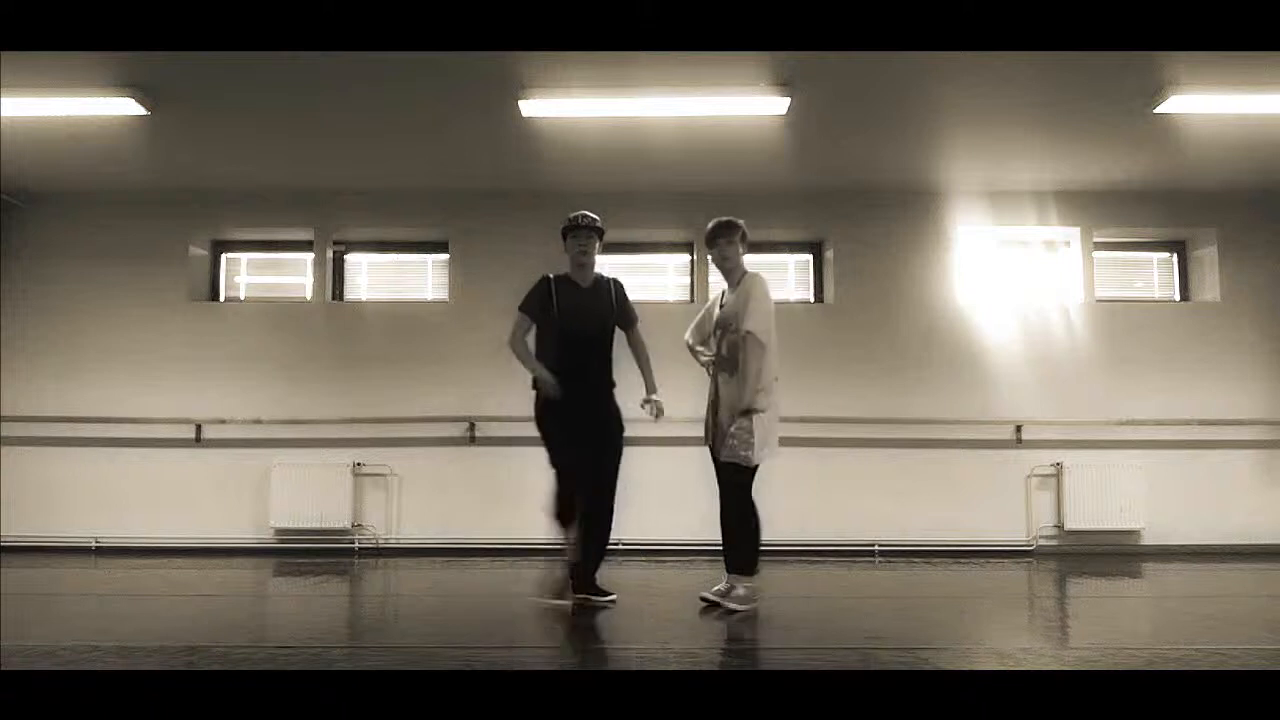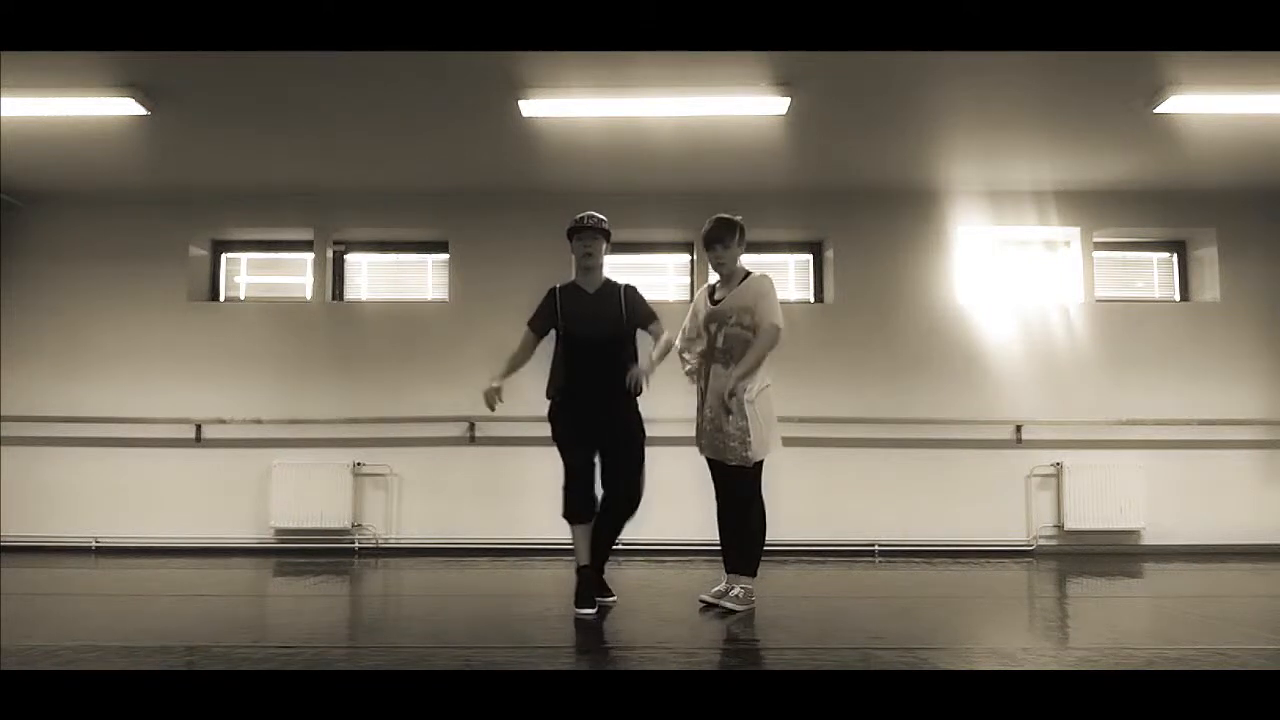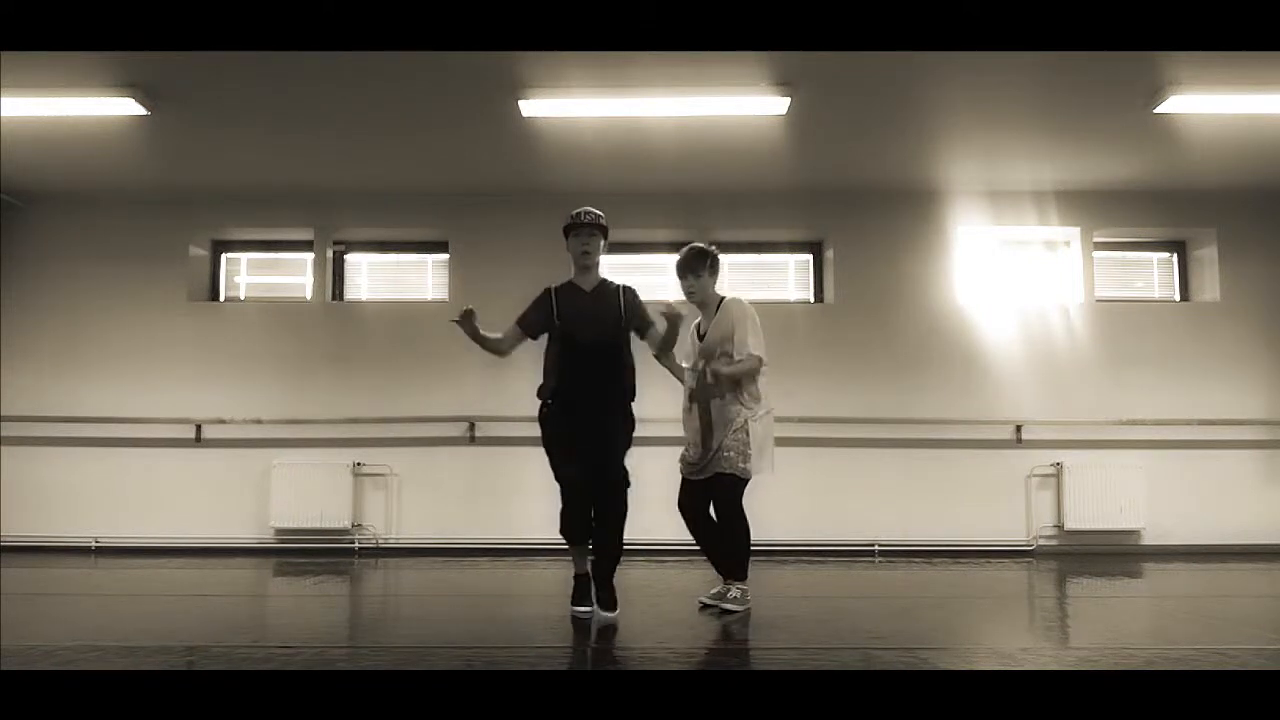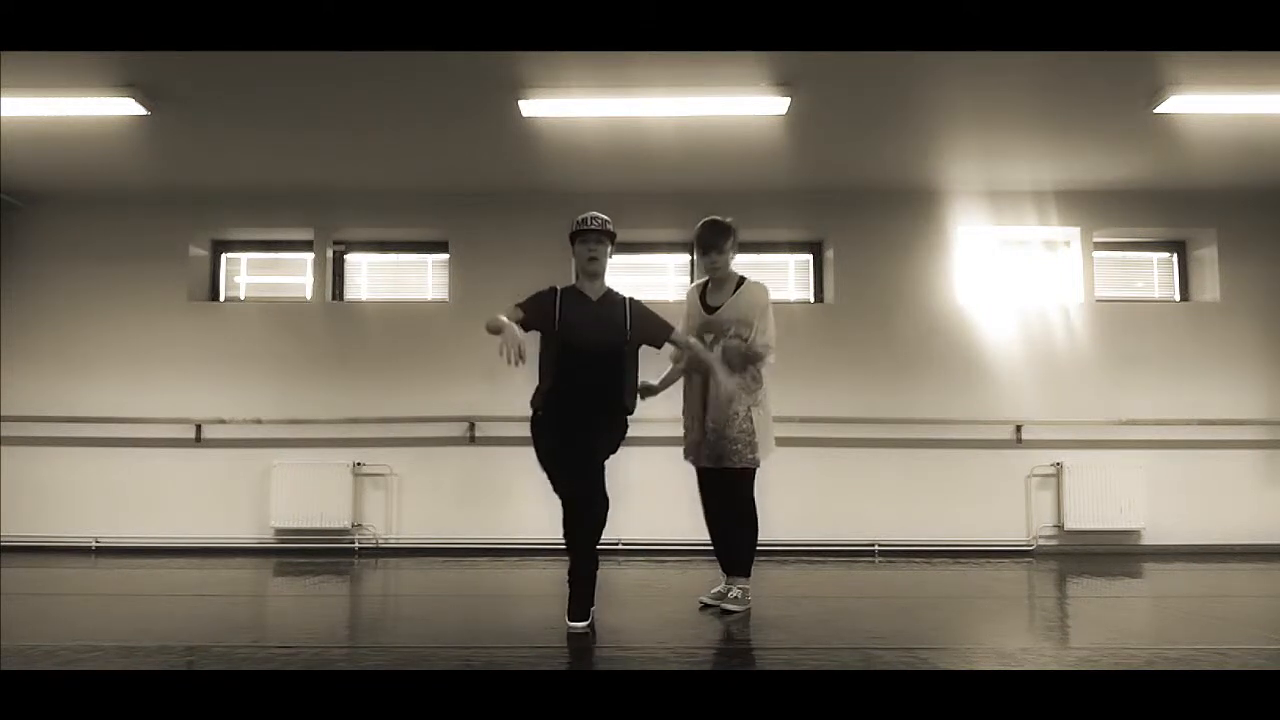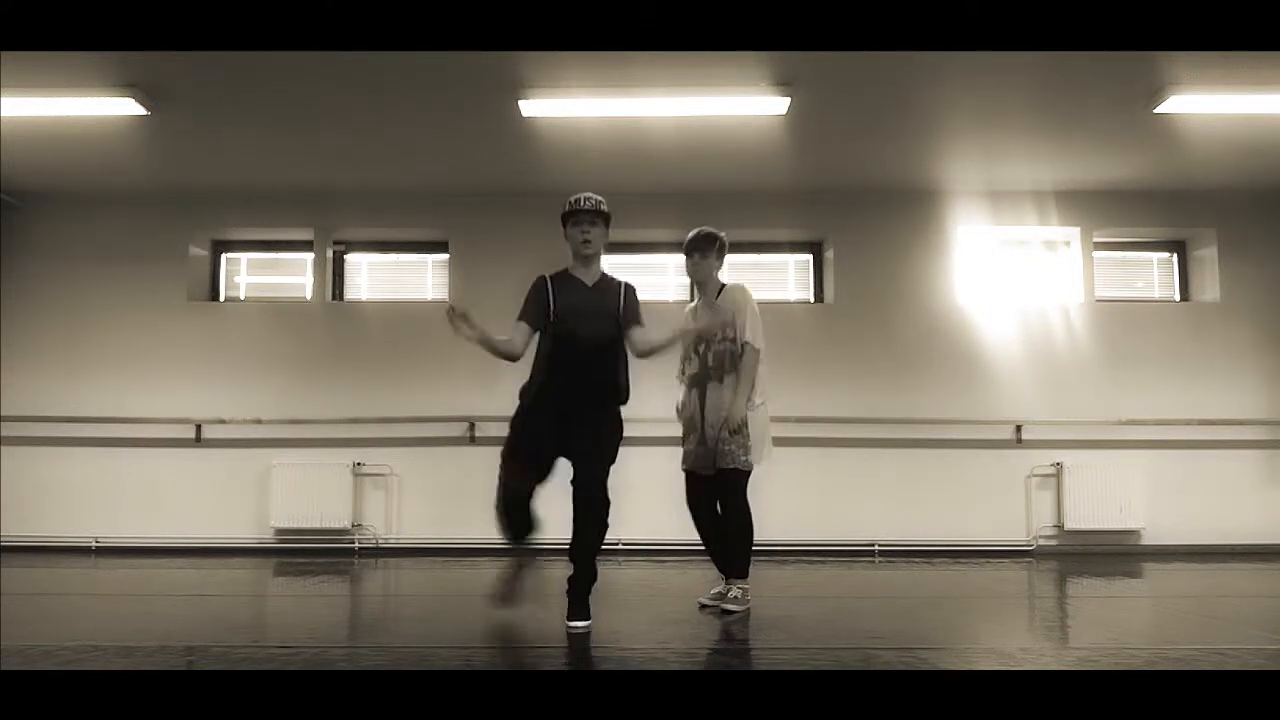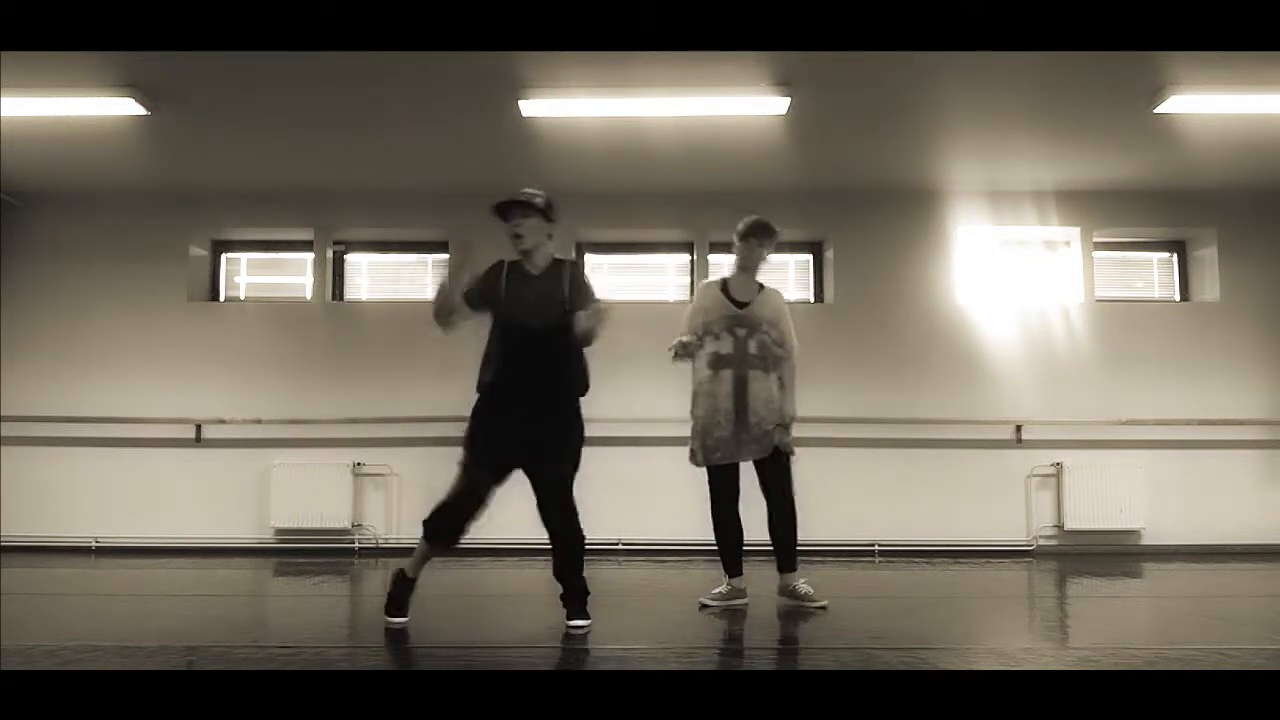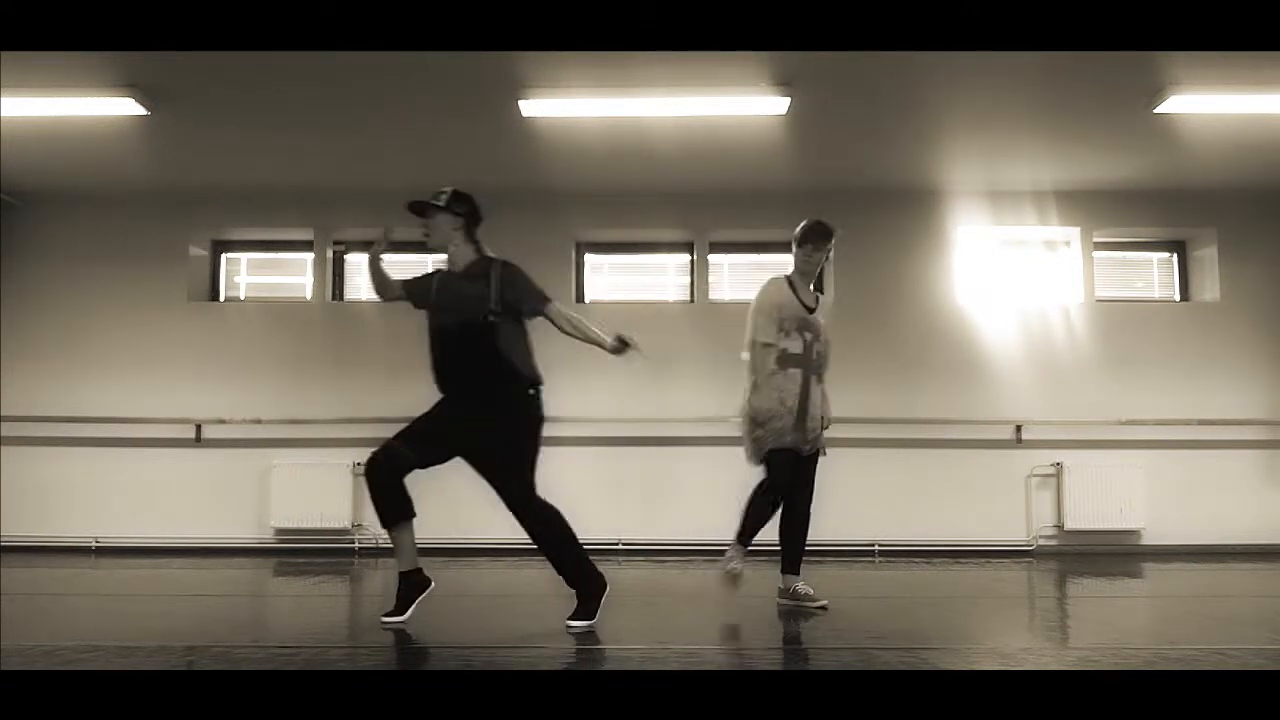
dt=0.7s
person 1, frame 1
left shoulder: (613, 290)
right shoulder: (547, 288)
left elbow: (635, 342)
right elbow: (516, 338)
left wrist: (651, 390)
right wrist: (535, 369)
left hip: (600, 401)
right hip: (558, 401)
left knee: (601, 487)
right knee: (574, 476)
left ankle: (583, 574)
right ankle: (571, 569)
person 1, frame 2
left shoulder: (626, 295)
right shoulder: (557, 297)
left elbow: (664, 337)
right elbow: (528, 344)
left wrist: (648, 363)
right wrist: (500, 378)
left hip: (619, 408)
right hip: (571, 407)
left knee: (626, 490)
right knee: (579, 476)
left ankle: (593, 568)
right ankle: (585, 574)
person 1, frame 3
left shoulder: (624, 297)
right shoulder: (552, 298)
left elbow: (654, 349)
right elbow: (505, 345)
left wrist: (672, 327)
right wrist: (473, 332)
left hip: (611, 411)
right hip: (562, 411)
left knee: (611, 483)
right knee: (576, 490)
left ankle: (604, 576)
right ankle: (582, 575)
person 1, frame 4
left shoulder: (629, 310)
right shoulder: (552, 300)
left elbow: (684, 342)
right elbow: (496, 320)
left wrist: (718, 370)
right wrist: (508, 326)
left hip: (605, 420)
right hip: (555, 419)
left knee: (586, 497)
right knee: (582, 497)
left ankle: (581, 591)
right ankle: (582, 589)
person 1, frame 5
left shoulder: (623, 292)
right shoulder: (546, 287)
left elbow: (639, 345)
right elbow: (514, 346)
left wrist: (694, 330)
right wrist: (482, 339)
left hip: (599, 413)
right hip: (544, 410)
left knee: (591, 501)
right knee: (513, 494)
left ankle: (579, 597)
right ankle: (520, 560)
person 1, frame 6
left shoulder: (571, 275)
right shoulder: (499, 275)
left elbow: (583, 334)
right elbow: (445, 318)
left wrist: (592, 325)
right wrist: (450, 285)
left hip: (556, 412)
right hip: (500, 407)
left knee: (558, 505)
right knee: (469, 494)
left ankle: (575, 600)
right ankle: (407, 577)
person 1, frame 7
left shoulder: (500, 275)
right shoulder: (436, 284)
left elbow: (559, 316)
right elbow: (386, 292)
left wrist: (605, 341)
right wrist: (375, 257)
left hip: (508, 407)
right hip: (459, 406)
left knee: (521, 498)
right knee: (383, 466)
left ankle: (590, 587)
right ankle: (412, 578)
person 2, frame 1
left shoulder: (754, 284)
right shoulder: (719, 298)
left elbow: (753, 339)
right elbow: (694, 338)
left wrist: (748, 394)
right wrist: (706, 360)
left hip: (748, 407)
right hip: (721, 405)
left knee: (740, 492)
right knee: (727, 495)
left ankle: (748, 583)
right ankle: (732, 579)
person 2, frame 2
left shoulder: (759, 285)
right shoulder: (704, 295)
left elbow: (770, 334)
right elbow: (685, 341)
left wrist: (735, 377)
right wrist: (690, 363)
left hip: (744, 401)
right hip: (711, 403)
left knee: (747, 494)
right knee: (725, 496)
left ankle: (746, 582)
right ankle: (731, 578)
person 2, frame 3
left shoulder: (737, 309)
right shoulder: (695, 328)
left elbow: (754, 361)
left wrist: (728, 369)
right wrist: (671, 364)
left hip: (741, 422)
right hip: (704, 429)
left knee: (727, 500)
right knee: (690, 504)
left ankle: (740, 585)
right ankle: (727, 579)
person 2, frame 4
left shoulder: (756, 293)
right shoulder: (695, 295)
left elbow: (765, 351)
left wrist: (752, 352)
right wrist: (659, 386)
left hip: (741, 408)
right hip: (702, 409)
left knee: (739, 496)
right knee: (712, 497)
left ankle: (742, 583)
right ankle: (729, 578)
person 2, frame 5
left shoulder: (737, 296)
right shoulder: (689, 313)
left elbow: (752, 350)
left wrist: (739, 405)
right wrist: (683, 400)
left hip: (736, 415)
right hip: (700, 419)
left knee: (732, 496)
right knee: (699, 500)
left ankle: (739, 585)
right ankle: (729, 579)
person 2, frame 6
left shoulder: (774, 299)
right shoulder: (707, 292)
left elbow: (787, 355)
right elbow: (690, 345)
left wrist: (789, 400)
right wrist: (683, 346)
left hip: (764, 407)
right hip: (716, 408)
left knee: (780, 491)
right knee: (723, 496)
left ankle: (789, 578)
right ankle: (734, 582)
person 2, frame 7
left shoulder: (821, 305)
right shoulder: (774, 290)
right elbow: (758, 347)
left wrist: (824, 405)
right wrist: (760, 395)
left hip: (806, 408)
right hip: (771, 403)
left knee: (800, 493)
right knee: (780, 478)
left ankle: (791, 580)
right ankle: (738, 547)
